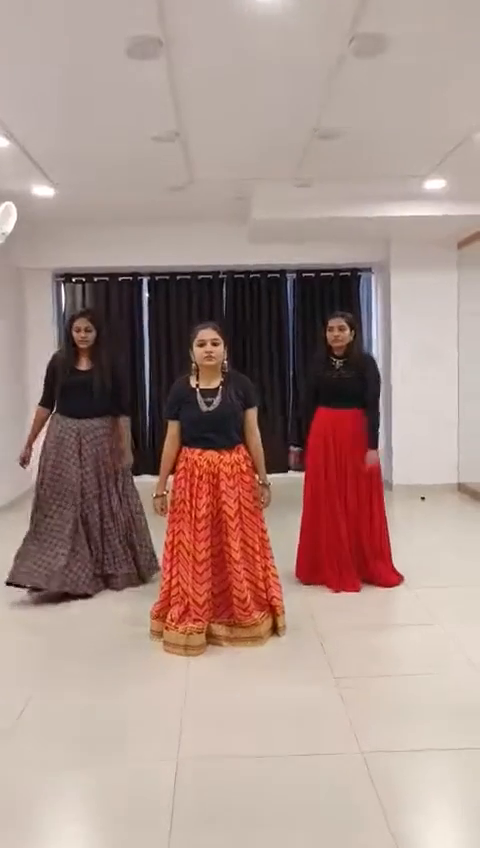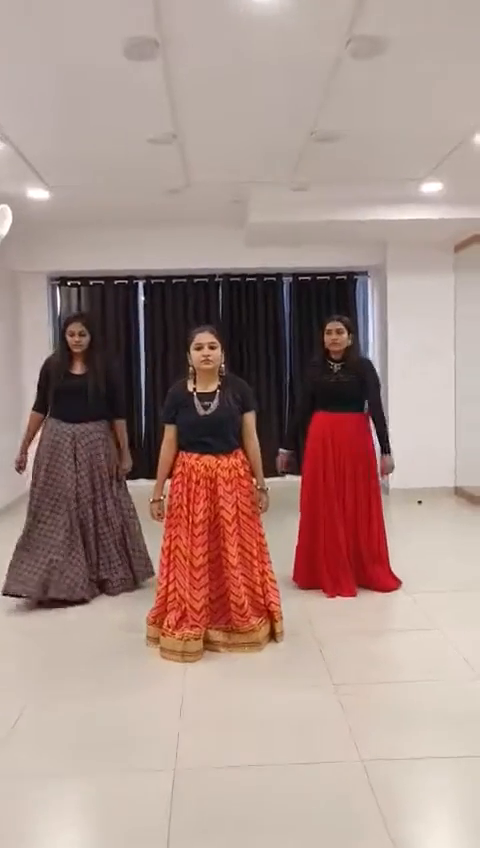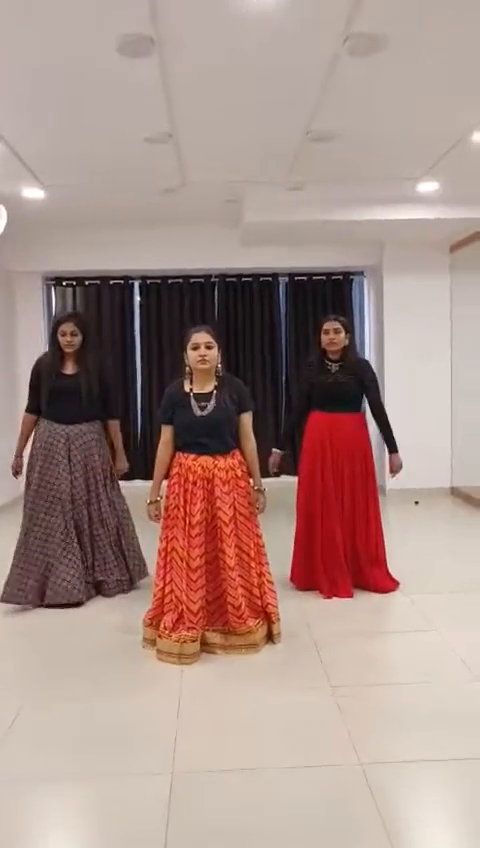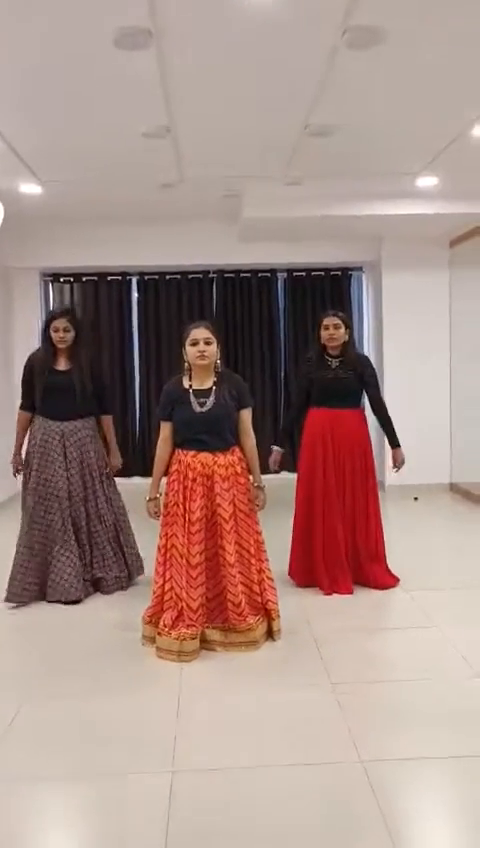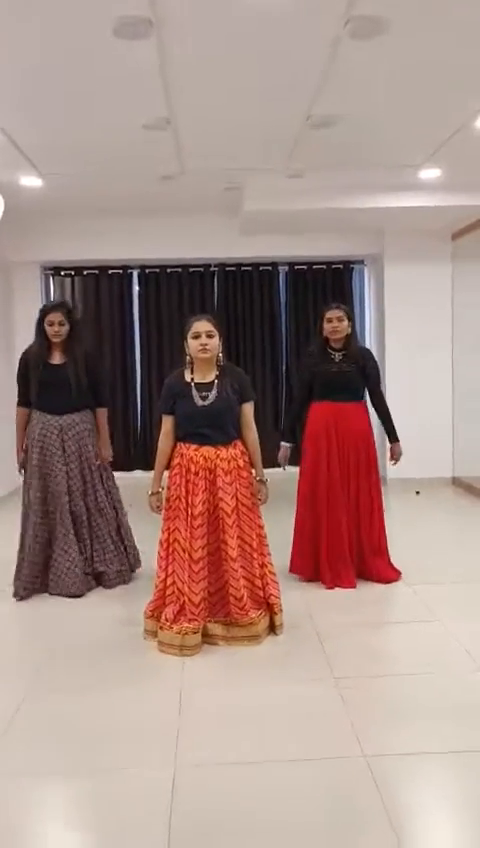
dt=0.1s
person 1, frame 1
left shoulder: (240, 385)
right shoulder: (181, 389)
left elbow: (252, 434)
right elbow: (172, 440)
left wrist: (263, 480)
right wrist: (160, 487)
left hip: (235, 474)
right hip: (193, 476)
left knee: (237, 546)
right knee: (194, 548)
left ankle: (241, 614)
right ankle: (192, 618)
person 1, frame 2
left shoulder: (238, 388)
right shoulder: (178, 393)
left elbow: (250, 438)
right elbow: (169, 444)
left wrist: (260, 484)
right wrist: (157, 492)
left hip: (232, 479)
right hip: (190, 481)
left knee: (235, 551)
right knee: (191, 553)
left ankle: (239, 620)
right ankle: (189, 623)
person 1, frame 3
left shoulder: (235, 389)
right shoulder: (174, 393)
left elbow: (247, 438)
right elbow: (166, 445)
left wrist: (257, 485)
right wrist: (154, 494)
left hip: (229, 480)
right hip: (187, 481)
left knee: (232, 552)
right knee: (188, 554)
left ankle: (236, 621)
right ankle: (186, 625)
person 1, frame 4
left shoulder: (234, 385)
right shoulder: (173, 390)
left elbow: (247, 435)
right elbow: (165, 442)
left wrist: (257, 481)
right wrist: (153, 490)
left hip: (229, 476)
right hip: (186, 478)
left knee: (232, 549)
right knee: (187, 551)
left ankle: (235, 618)
right ankle: (186, 622)
person 1, frame 5
left shoulder: (236, 378)
right shoulder: (175, 384)
left elbow: (249, 428)
right elbow: (167, 436)
left wrist: (259, 475)
right wrist: (156, 485)
left hip: (231, 470)
right hip: (188, 472)
left knee: (234, 543)
right knee: (189, 545)
left ankle: (238, 612)
right ankle: (188, 616)
person 2, frame 1
left shoulder: (108, 365)
right shoulder: (59, 362)
left elbow: (121, 410)
right elbow: (46, 404)
left wrist: (125, 449)
right wrist: (29, 444)
left hip: (99, 438)
right hip: (63, 438)
left knee: (103, 505)
right knee: (59, 507)
left ankle: (111, 567)
right ankle: (54, 572)
person 2, frame 2
left shoulder: (102, 368)
right shoulder: (52, 366)
left elbow: (117, 412)
right elbow: (39, 409)
left wrist: (125, 453)
right wrist: (24, 449)
left hip: (94, 443)
right hip: (57, 443)
left knee: (98, 509)
right knee: (52, 513)
left ankle: (106, 573)
right ankle: (49, 579)
person 2, frame 3
left shoulder: (95, 368)
right shoulder: (43, 367)
left elbow: (110, 412)
right elbow: (32, 410)
left wrist: (120, 453)
left hip: (88, 444)
right hip: (50, 444)
left knee: (92, 511)
right knee: (47, 516)
left ankle: (101, 575)
right ankle: (44, 582)
person 2, frame 4
left shoulder: (88, 364)
right shoulder: (35, 363)
left elbow: (104, 408)
right elbow: (26, 408)
left wrist: (113, 449)
right wrist: (18, 450)
left hip: (83, 440)
right hip: (45, 441)
left knee: (88, 507)
right knee: (45, 511)
left ankle: (96, 572)
right ankle: (41, 579)
person 2, frame 5
left shoulder: (83, 357)
right shoulder: (30, 357)
left elbow: (99, 401)
right elbow: (24, 403)
left wrist: (105, 442)
right wrist: (20, 446)
left hip: (80, 433)
right hip: (43, 436)
left knee: (87, 502)
right knee: (46, 505)
left ankle: (97, 566)
right ankle: (45, 572)
person 3, frame 1
left shoulder: (365, 363)
right shoulder: (319, 364)
left elbow: (373, 406)
right elbow: (309, 405)
left wrist: (372, 447)
left hip: (357, 435)
right hip: (323, 435)
left knee: (360, 503)
right knee: (325, 503)
left ankle: (370, 566)
right ankle: (327, 566)
person 3, frame 2
left shoulder: (363, 367)
right shoulder: (316, 368)
left elbow: (375, 408)
right elbow: (303, 409)
left wrist: (386, 451)
right wrist: (287, 448)
left hip: (355, 439)
right hip: (321, 440)
left knee: (359, 505)
right knee: (322, 506)
left ankle: (368, 571)
right ankle: (326, 571)
person 3, frame 3
left shoulder: (360, 367)
right shoulder: (313, 368)
left elbow: (377, 407)
right elbow: (299, 409)
left wrist: (392, 449)
right wrist: (280, 448)
left hip: (352, 440)
right hip: (318, 440)
left knee: (355, 506)
right knee: (320, 507)
left ankle: (365, 572)
right ankle: (323, 572)
person 3, frame 4
left shoulder: (360, 363)
right shoulder: (312, 364)
left elbow: (377, 403)
right elbow: (298, 406)
left wrist: (395, 444)
right wrist: (279, 445)
left hip: (353, 436)
right hip: (318, 437)
left knee: (356, 503)
right knee: (320, 503)
left ankle: (365, 568)
right ankle: (323, 569)
person 3, frame 5
left shoulder: (363, 356)
right shoulder: (314, 357)
left elbow: (377, 397)
right elbow: (300, 400)
left wrist: (394, 438)
right wrist: (286, 440)
left hip: (355, 430)
right hip: (321, 431)
left knee: (359, 497)
right knee: (323, 497)
left ankle: (368, 562)
right ankle: (326, 563)
